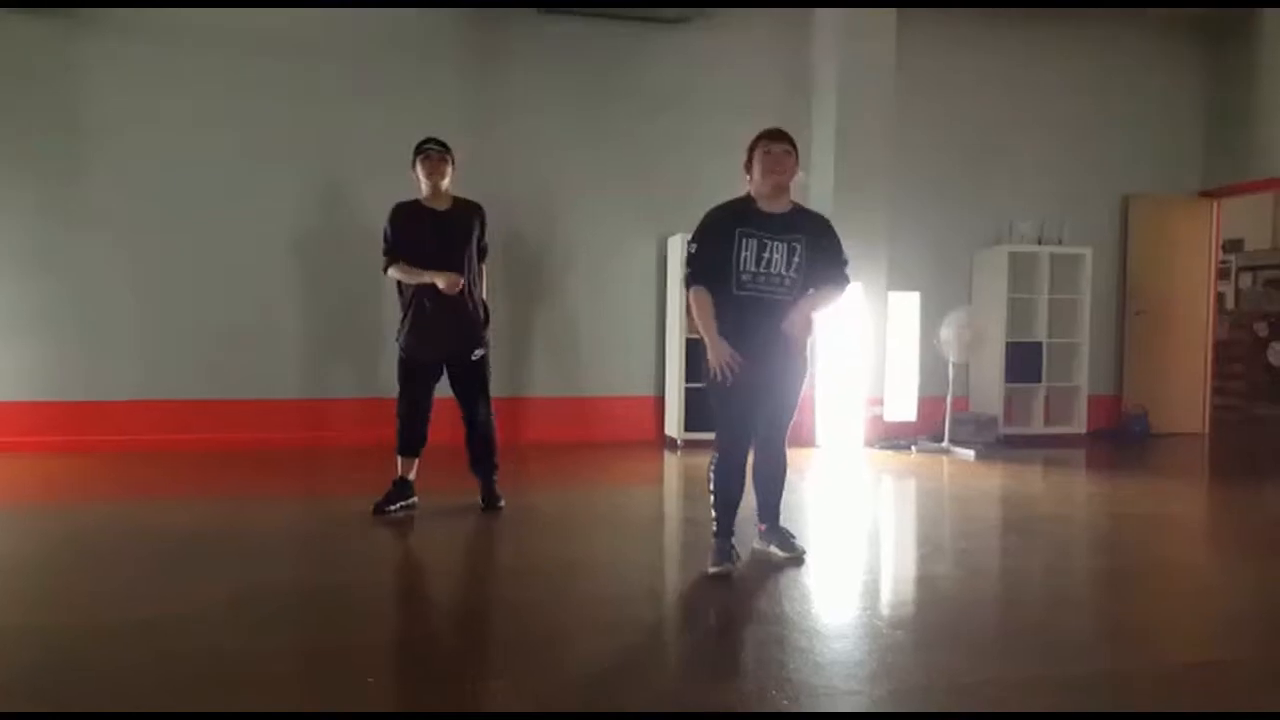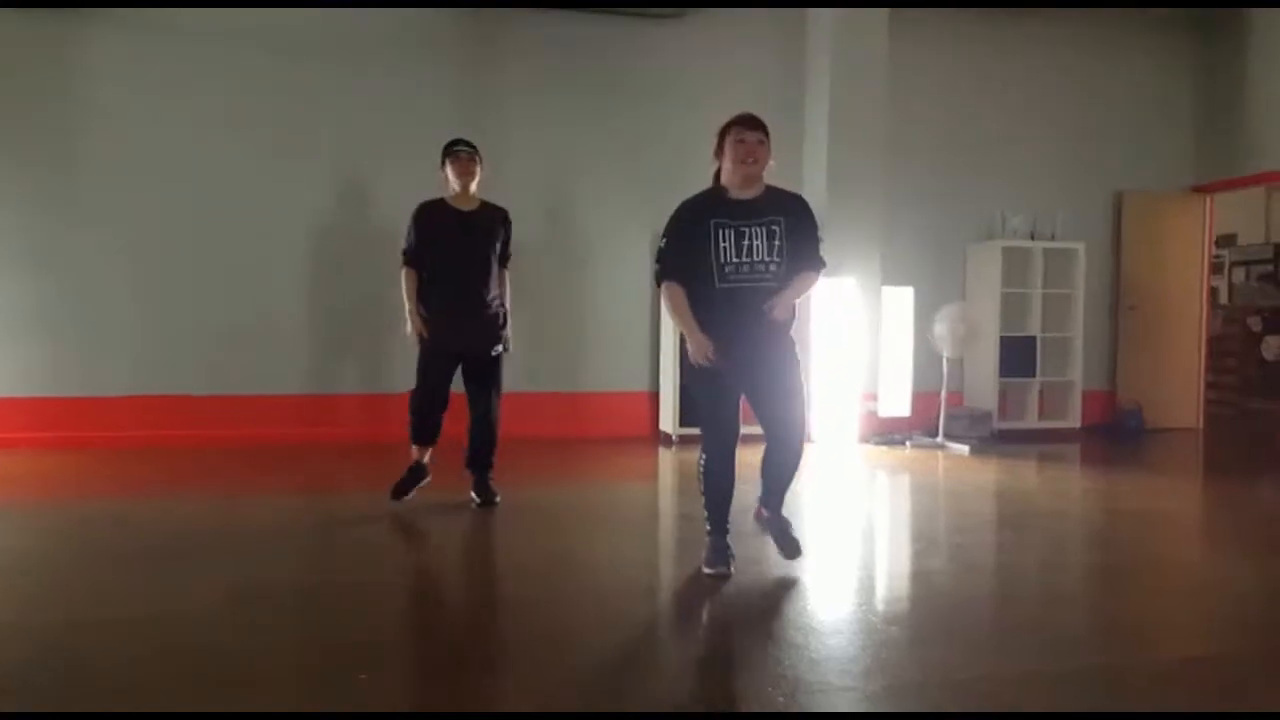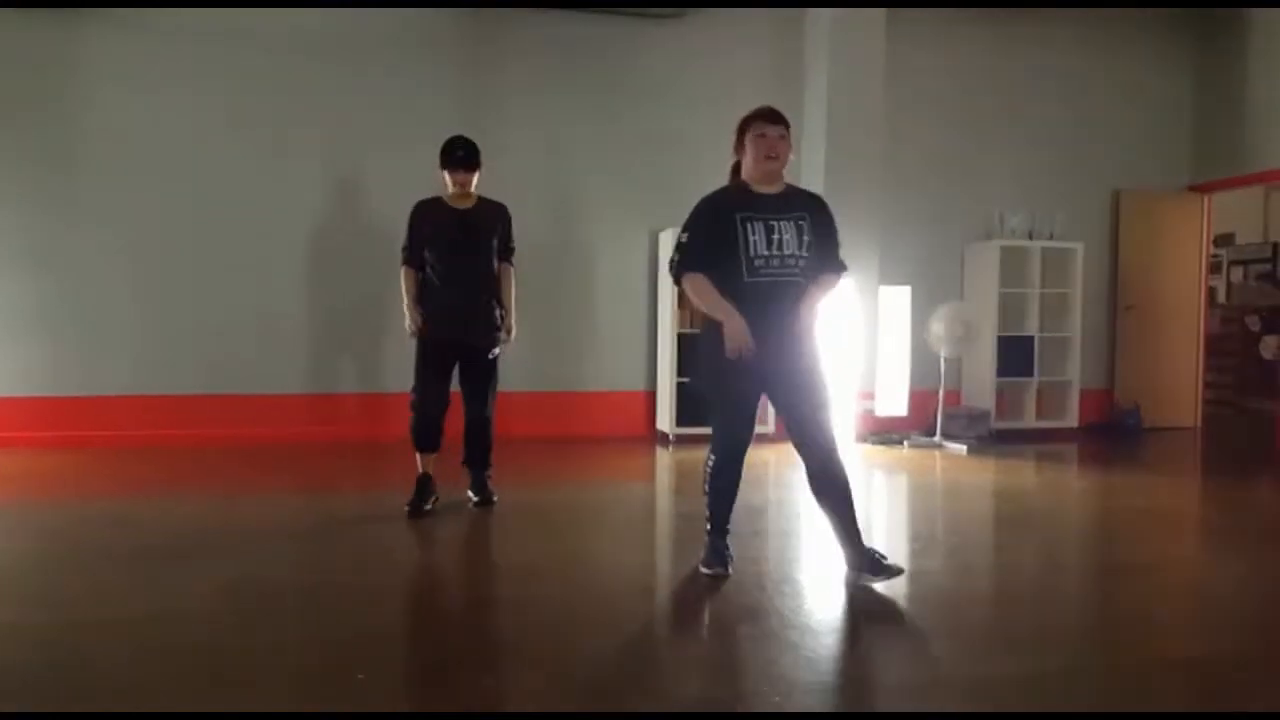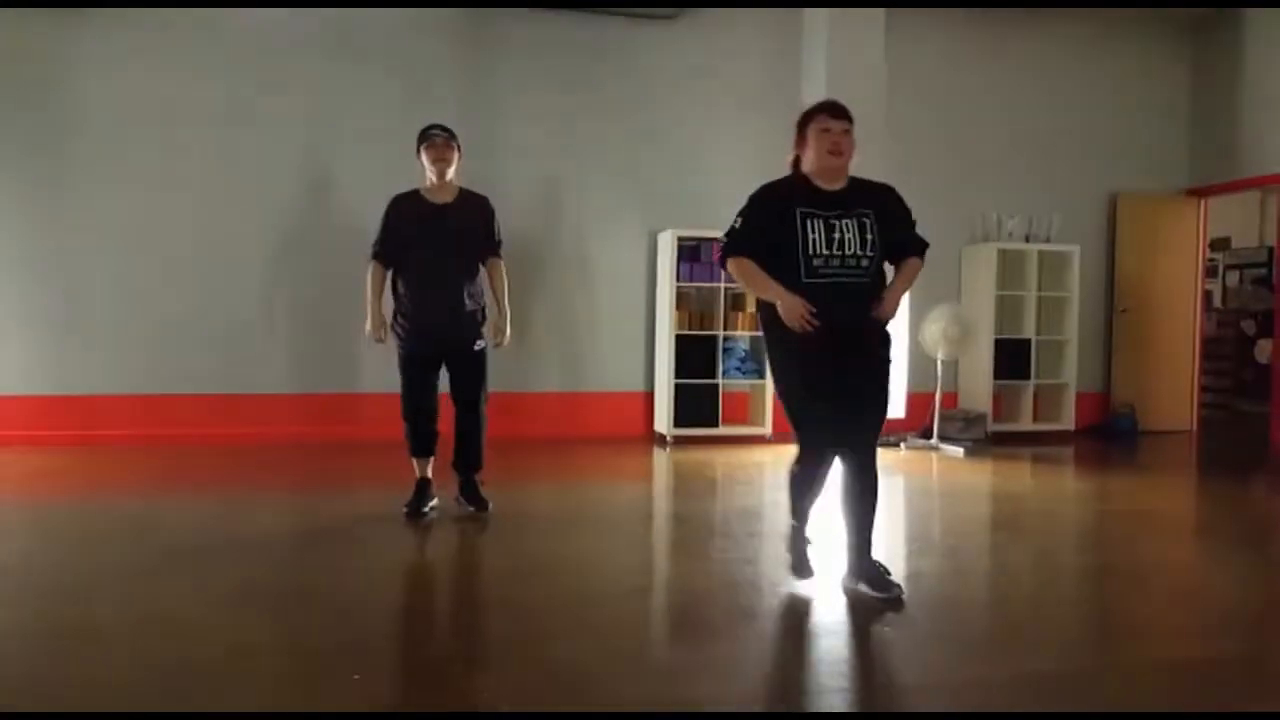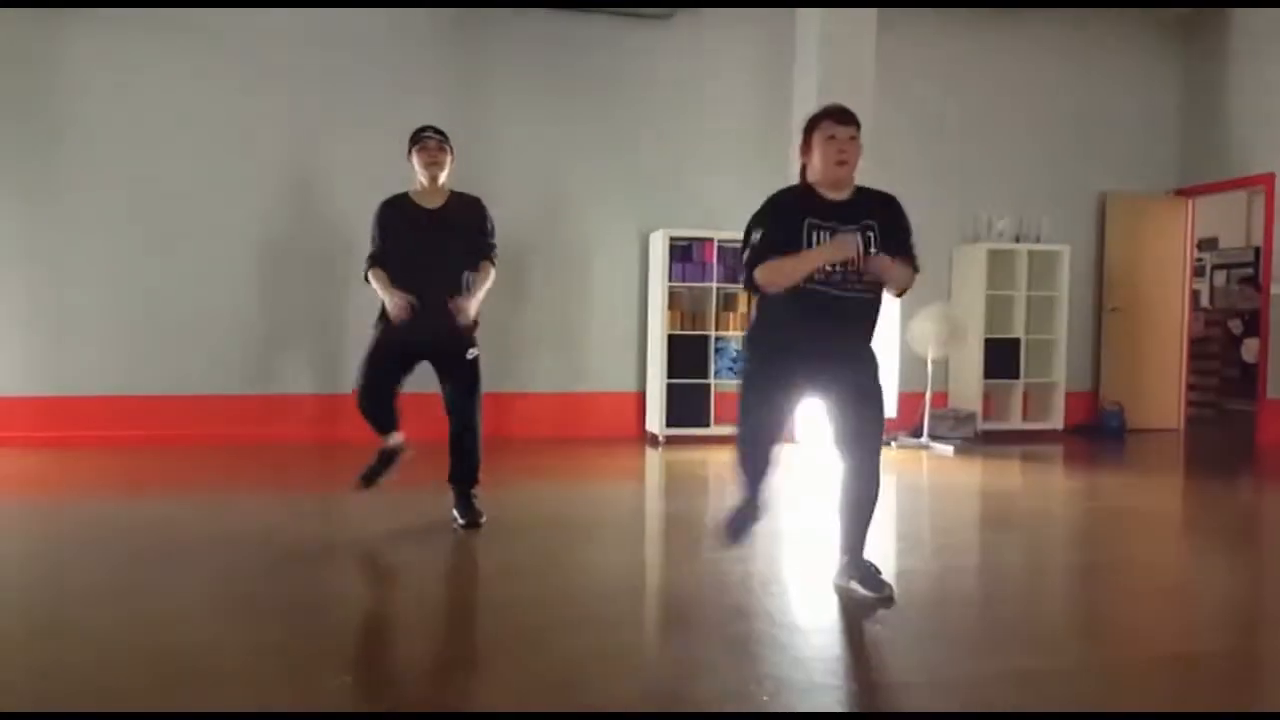
dt=0.4s
person 1, frame 1
left shoulder: (816, 227)
right shoulder: (722, 220)
left elbow: (836, 282)
right elbow: (698, 282)
left wrist: (805, 308)
right wrist: (712, 340)
left hip: (785, 353)
right hip: (733, 352)
left knee: (773, 442)
right knee: (731, 444)
left ankle: (770, 527)
right ankle: (723, 540)
person 1, frame 2
left shoulder: (792, 208)
right shoulder: (693, 213)
left elbow: (812, 265)
right elbow: (669, 277)
left wrist: (788, 296)
right wrist: (690, 332)
left hip: (772, 342)
right hip: (712, 347)
left knee: (791, 435)
right knee: (718, 444)
left ankle: (769, 509)
right ankle: (717, 539)
person 1, frame 3
left shoulder: (812, 208)
right shoulder: (716, 209)
left elbow: (829, 269)
right elbow: (686, 272)
left wrist: (807, 302)
right wrist: (727, 316)
left hip: (793, 346)
right hip: (733, 350)
left knee: (819, 447)
right knee: (729, 447)
left ankle: (856, 551)
right ankle: (716, 541)
person 1, frame 4
left shoulder: (882, 200)
right shoulder: (774, 200)
left elbow: (913, 250)
right elbow: (734, 256)
left wrist: (896, 290)
right wrist: (777, 295)
left hip: (864, 348)
right hip: (799, 348)
left knee: (862, 452)
right knee: (819, 447)
left ankle: (861, 561)
right ankle: (799, 530)
person 1, frame 5
left shoulder: (886, 211)
right shoulder: (783, 209)
left elbow: (907, 276)
right elbow: (761, 275)
left wrist: (886, 267)
right wrist: (823, 254)
left hip: (851, 353)
right hip: (780, 349)
left knee: (863, 457)
right knee: (756, 440)
left ankle: (851, 560)
right ankle: (752, 498)
person 2, frame 1
left shoulder: (473, 213)
right shoulder: (402, 214)
right elbow: (392, 267)
left wrist: (482, 311)
right wrist: (434, 277)
left hip: (468, 328)
right hip: (420, 328)
left knee: (477, 408)
right knee: (411, 406)
left ankle: (488, 482)
right ankle: (404, 485)
person 2, frame 2
left shoulder: (498, 218)
right shoulder: (427, 214)
left elbow: (502, 270)
right elbow: (409, 266)
left wrist: (506, 318)
right wrist: (411, 313)
left hip: (486, 326)
right hip: (438, 325)
left knee: (485, 404)
right knee: (426, 397)
left ankle: (481, 477)
right ankle: (418, 464)
person 2, frame 3
left shoulder: (497, 214)
right shoulder: (424, 212)
left elbow: (504, 266)
right elbow: (410, 265)
left wrist: (509, 313)
right wrist: (410, 308)
left hip: (482, 324)
right hip: (435, 324)
left knee: (480, 404)
right knee: (426, 400)
left ankle: (479, 477)
right ankle: (425, 481)
person 2, frame 4
left shoulder: (478, 207)
right shoulder: (401, 207)
left elbow: (493, 259)
right elbow: (379, 261)
left wrist: (502, 312)
right wrist: (373, 312)
left hip: (465, 324)
right hip: (414, 325)
left knee: (471, 403)
right knee: (417, 406)
left ankle: (468, 481)
right ankle: (424, 485)
person 2, frame 5
left shoulder: (474, 210)
right shoulder: (391, 210)
left elbow: (487, 263)
right elbow: (374, 265)
left wrist: (474, 298)
right wrist: (388, 294)
left hip: (455, 328)
right hip: (402, 324)
left knee: (464, 412)
right knee: (372, 393)
left ankle: (463, 496)
right ankle: (391, 444)
